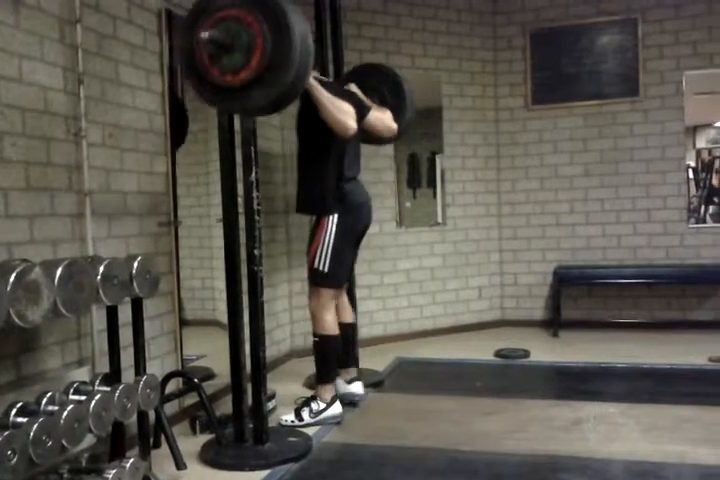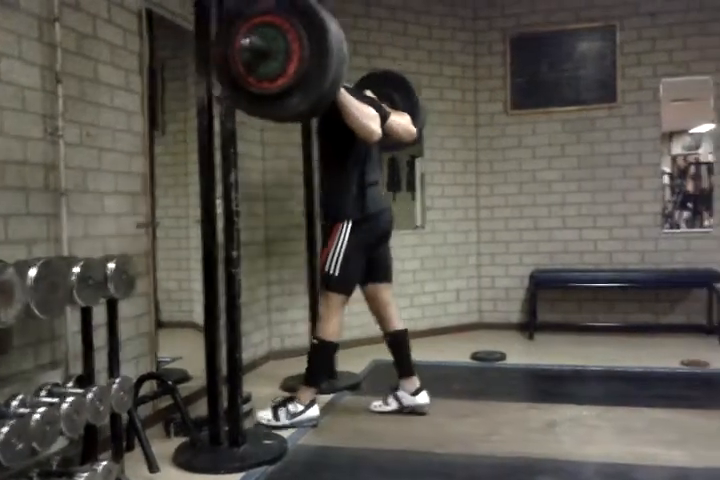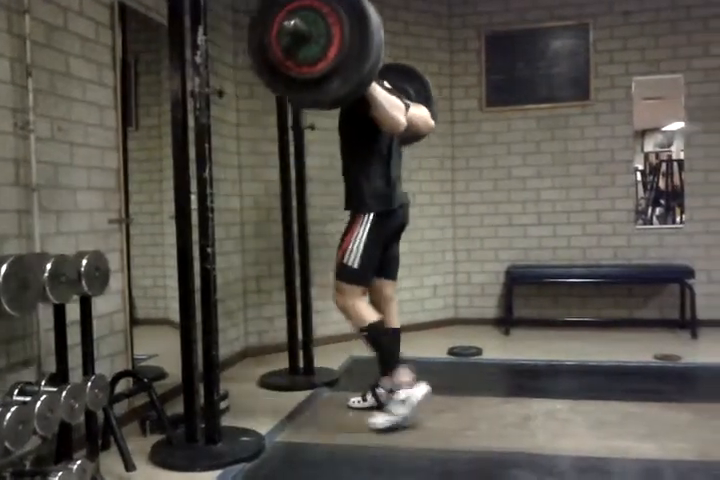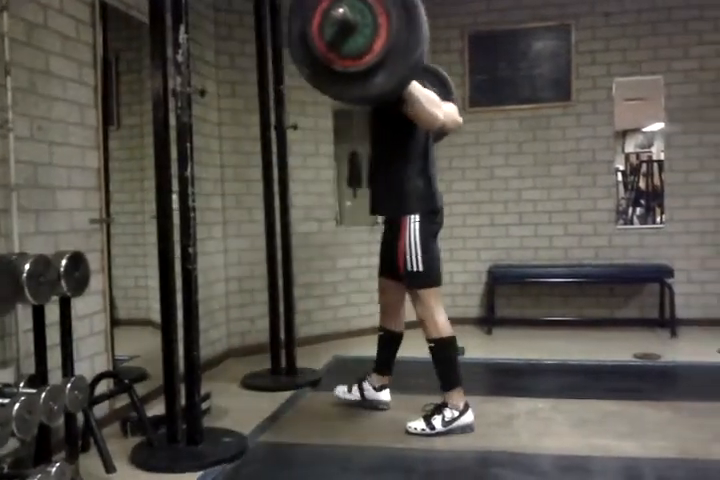
dt=0.4s
person 1, frame 1
left shoulder: (318, 93)
right shoulder: (337, 90)
left elbow: (347, 126)
right elbow: (388, 126)
left wrist: (309, 82)
right wrist: (360, 97)
left hip: (337, 208)
right hip: (353, 203)
left knee: (321, 301)
right knee: (335, 296)
left ankle: (325, 400)
right ankle: (348, 378)
person 1, frame 2
left shoulder: (338, 102)
right shoulder: (358, 98)
left elbow: (371, 131)
right elbow: (408, 131)
left wrist: (337, 90)
right wrist: (380, 105)
left hip: (354, 216)
right hip: (375, 212)
left knee: (330, 306)
right knee: (381, 301)
left ankle: (303, 402)
right ankle: (411, 389)
person 1, frame 3
left shoulder: (364, 91)
right shoulder: (379, 90)
left elbow: (398, 123)
right elbow: (425, 123)
left hip: (376, 208)
right hip: (389, 205)
left knee: (348, 295)
right knee: (381, 296)
left ankle: (403, 382)
right ankle: (391, 383)
person 1, frame 4
right shoulder: (402, 86)
left elbow: (435, 117)
right elbow: (454, 118)
right wrist: (410, 83)
left hip: (413, 210)
right hip: (405, 208)
left knee: (427, 304)
right knee: (390, 296)
left ankle: (456, 406)
right ankle: (376, 385)
